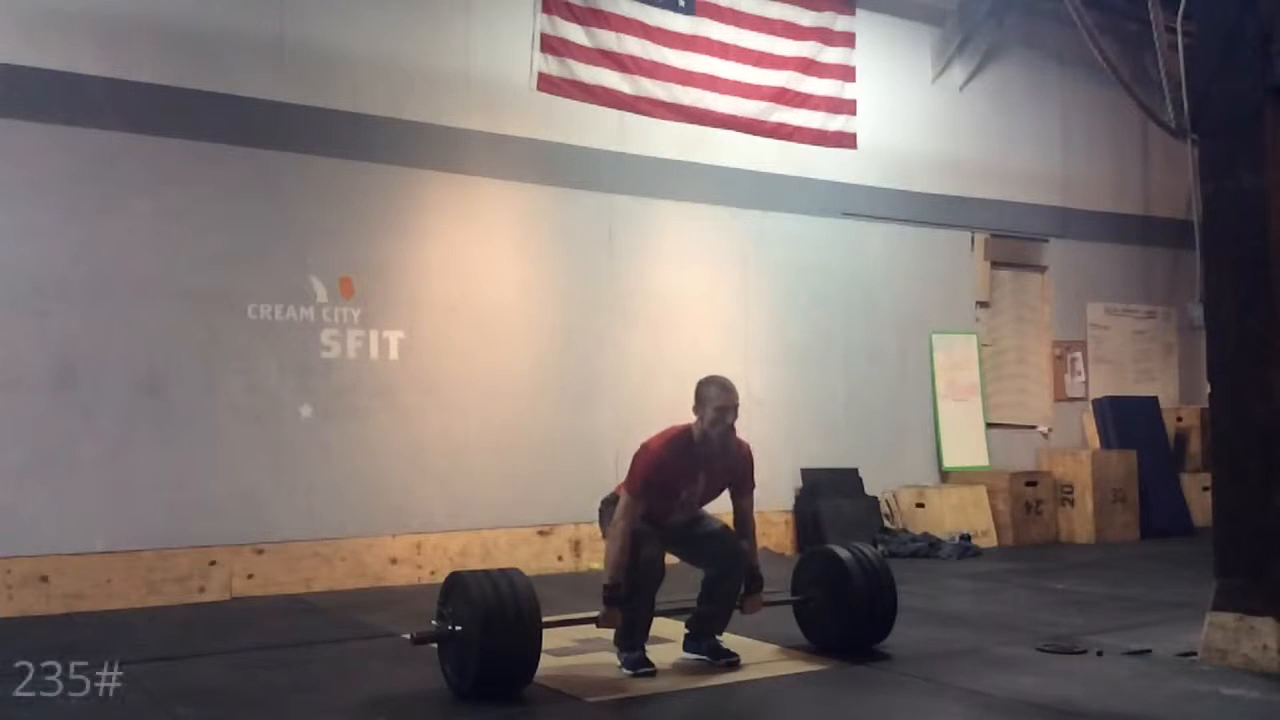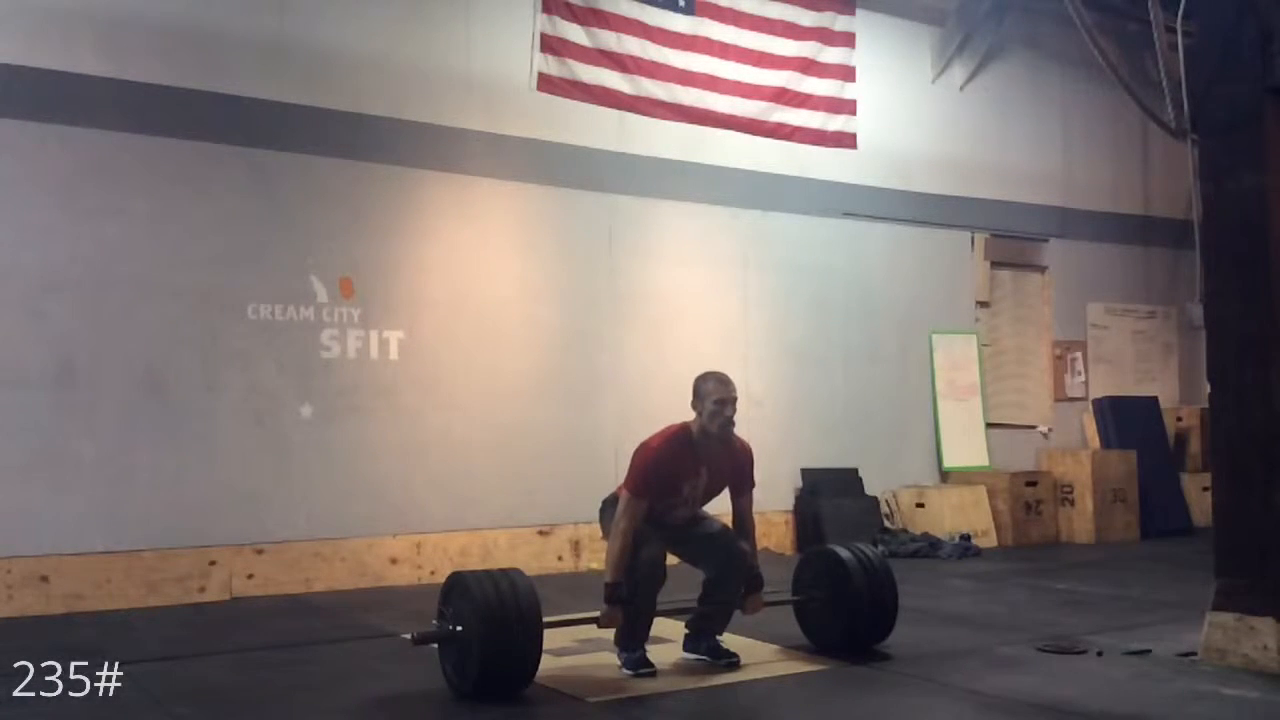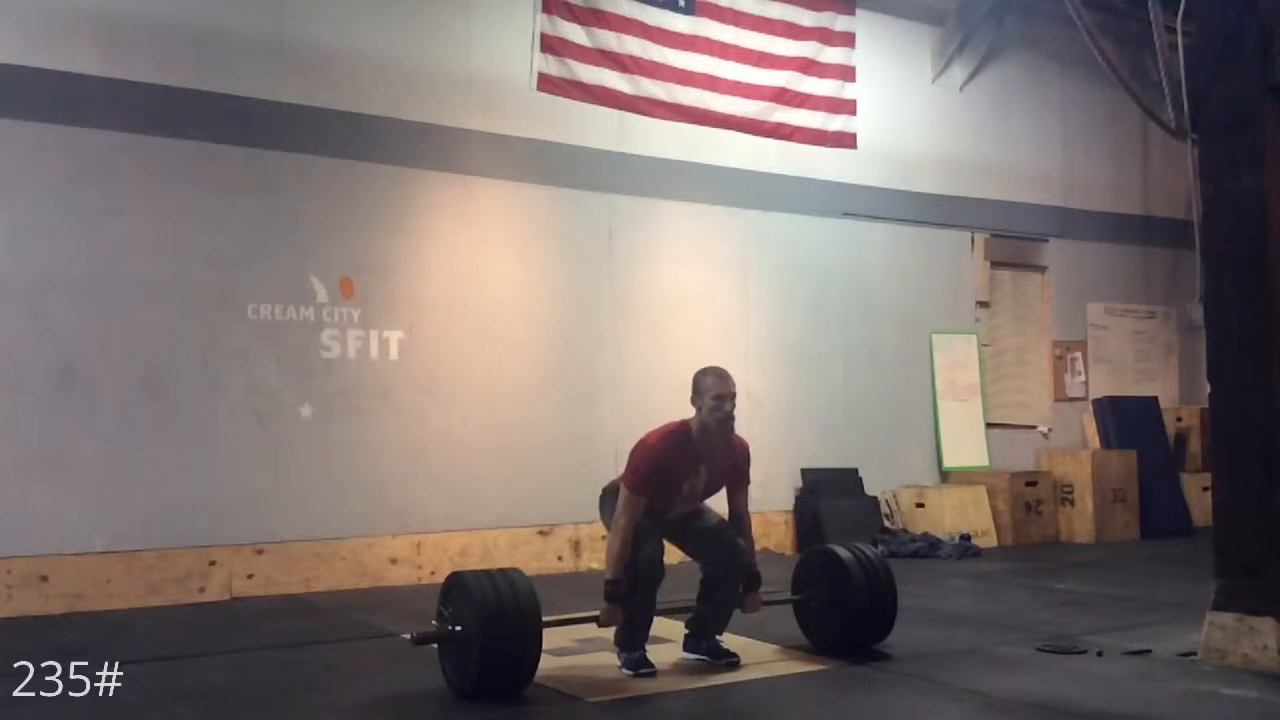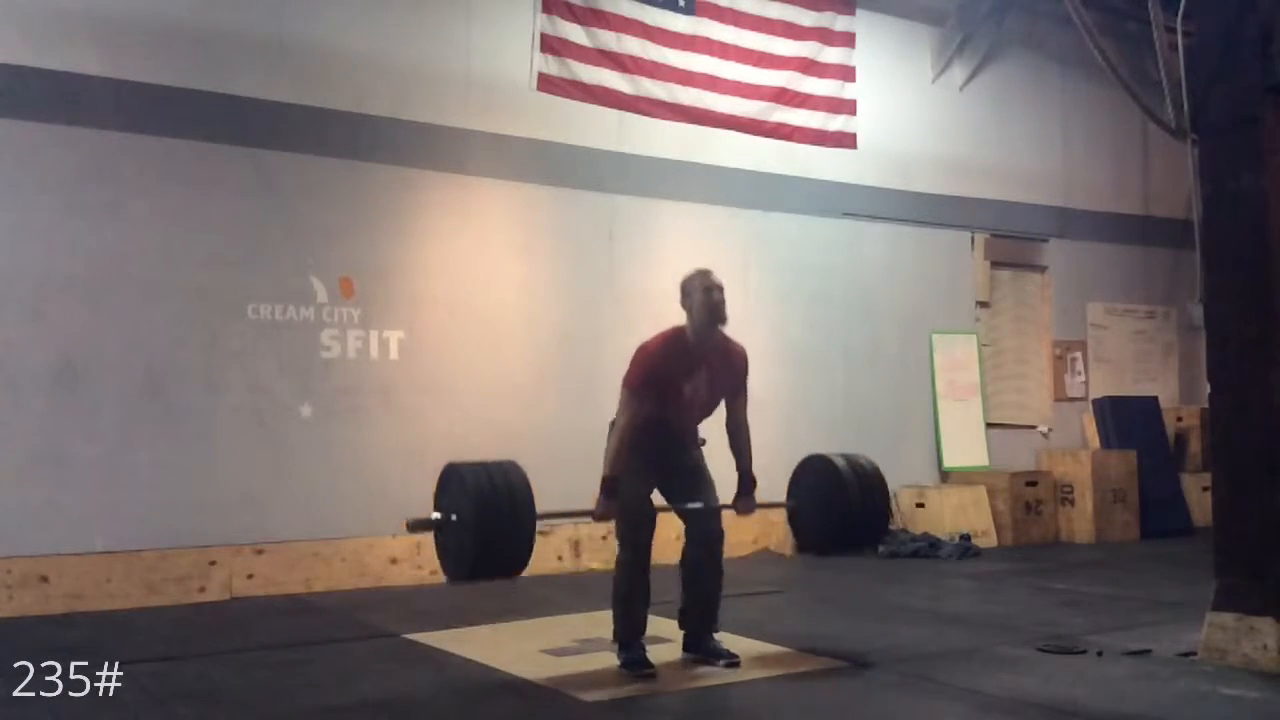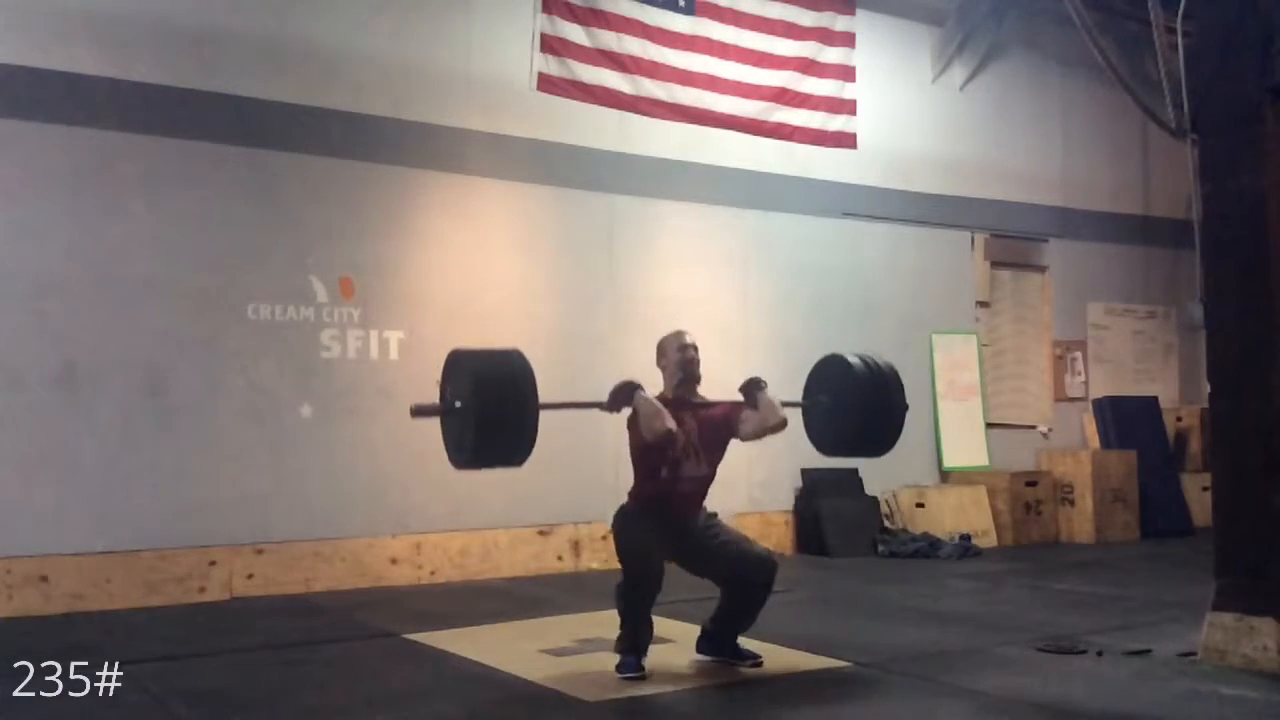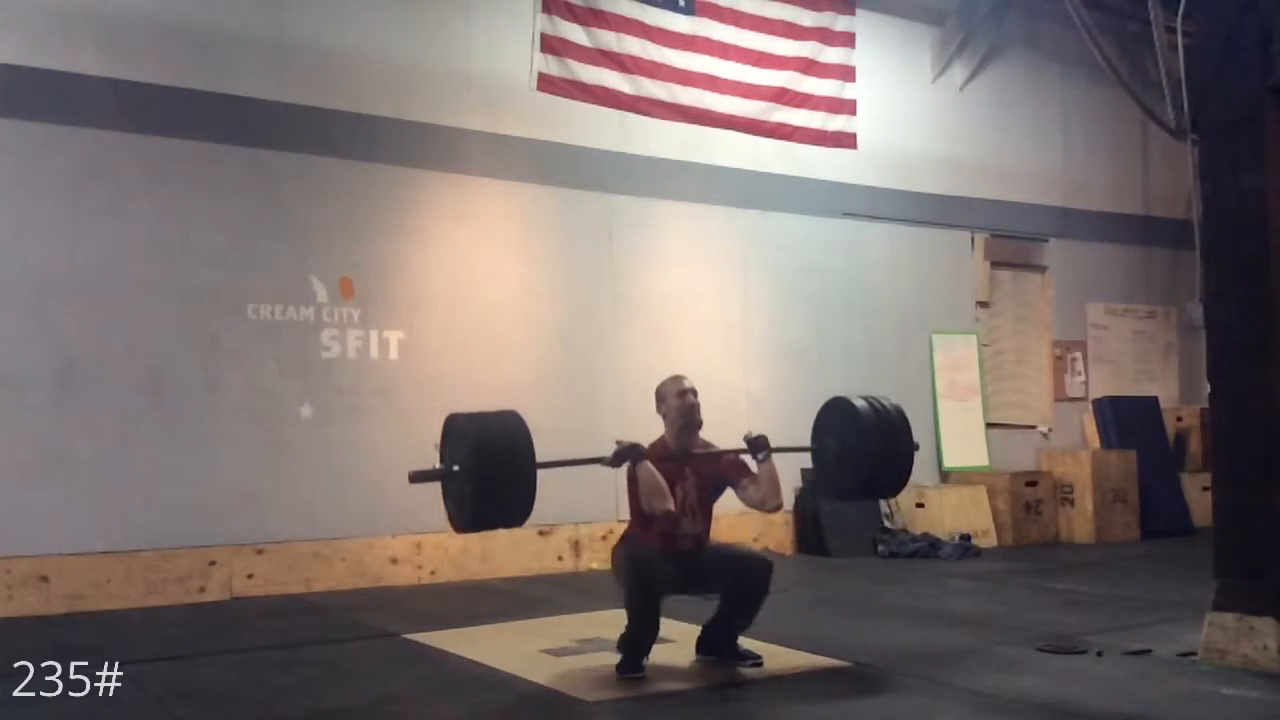
dt=0.7s
person 1, frame 1
left shoulder: (739, 455)
right shoulder: (660, 452)
left elbow: (744, 519)
right elbow: (622, 524)
left wrist: (753, 583)
right wrist: (612, 598)
left hip: (682, 517)
right hip: (631, 513)
left knee: (732, 554)
right knee: (647, 559)
left ankle: (701, 637)
right ankle: (630, 647)
person 1, frame 2
left shoulder: (739, 453)
right shoulder: (659, 451)
left elbow: (744, 519)
right elbow: (624, 525)
left wrist: (753, 583)
right wrist: (612, 597)
left hip: (682, 517)
right hip: (630, 513)
left knee: (735, 556)
right knee: (648, 559)
left ankle: (702, 638)
right ankle: (630, 648)
person 1, frame 3
left shoulder: (737, 451)
right shoulder: (657, 448)
left elbow: (740, 516)
right elbow: (624, 523)
left wrist: (752, 581)
right wrist: (612, 596)
left hip: (683, 509)
right hip: (628, 504)
left knee: (731, 553)
right knee: (646, 557)
left ankle: (702, 638)
right ankle: (630, 648)
person 1, frame 4
left shoulder: (733, 357)
right shoulder: (657, 353)
left elbow: (738, 421)
right elbow: (625, 425)
left wrist: (746, 482)
right wrist: (609, 488)
left hip: (682, 444)
right hip: (639, 444)
left knee: (708, 535)
right knee: (636, 542)
left ankle: (699, 638)
right ankle: (629, 645)
person 1, frame 5
left shoulder: (720, 412)
right shoulder: (648, 409)
left elbow: (774, 422)
right elbow: (666, 431)
left wrist: (758, 393)
right wrist: (635, 394)
left hip: (693, 519)
right hip: (644, 516)
left knee: (759, 566)
right knee: (643, 568)
left ankle: (718, 639)
right ankle: (632, 649)
person 1, frame 6
left shoulder: (720, 460)
right shoulder: (648, 460)
left elbow: (771, 501)
right elbow: (663, 510)
left wrist: (761, 454)
right wrist: (637, 459)
left hip: (694, 555)
right hip: (645, 552)
left knee: (756, 566)
right knee: (649, 570)
left ankle: (718, 641)
right ankle: (633, 651)
